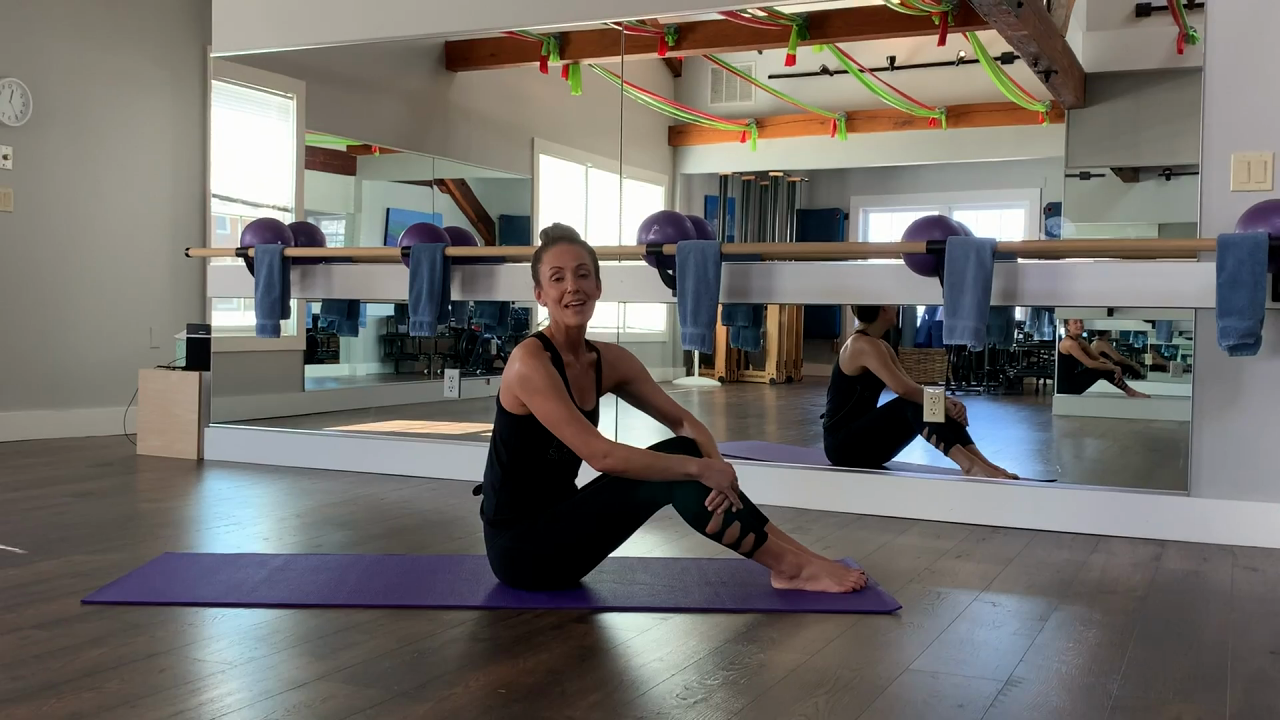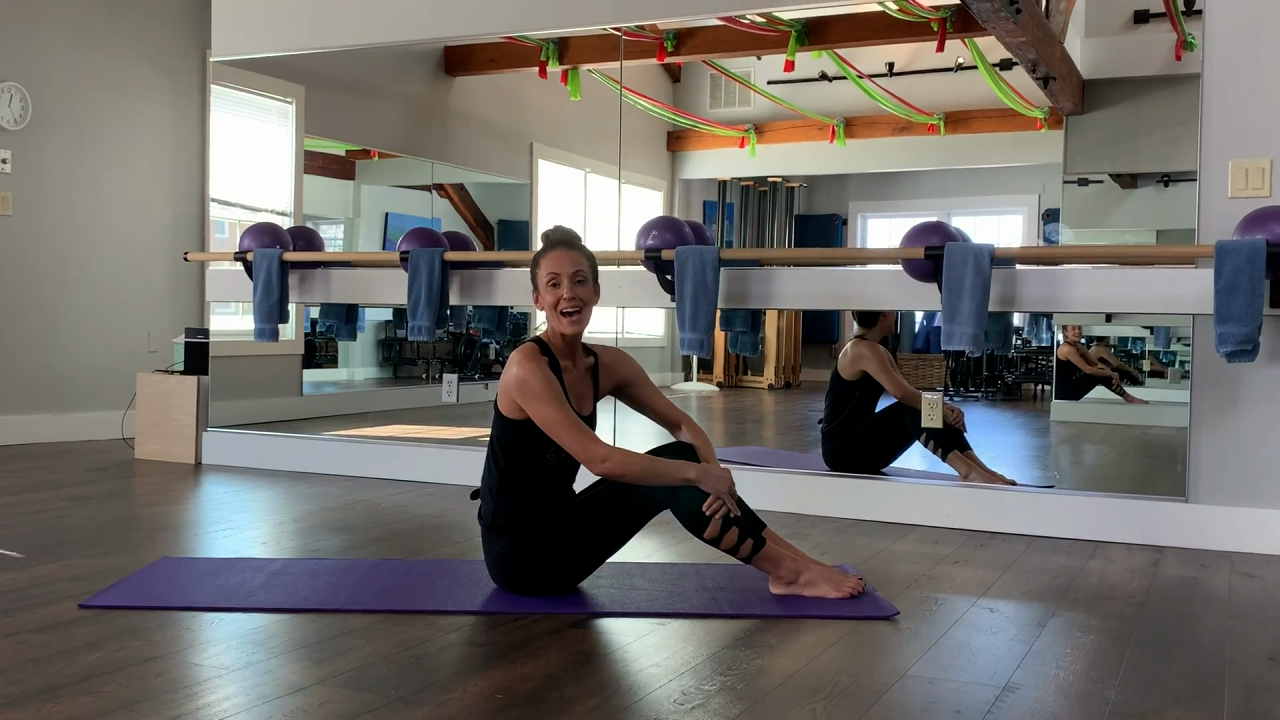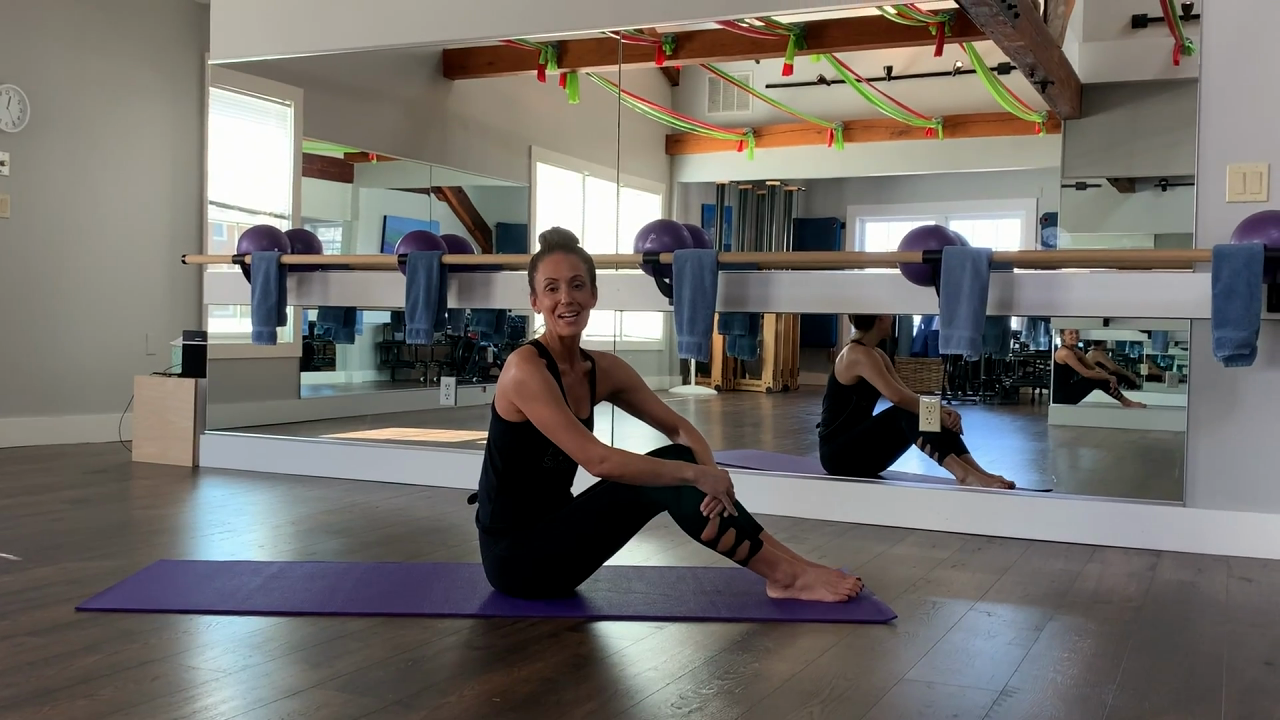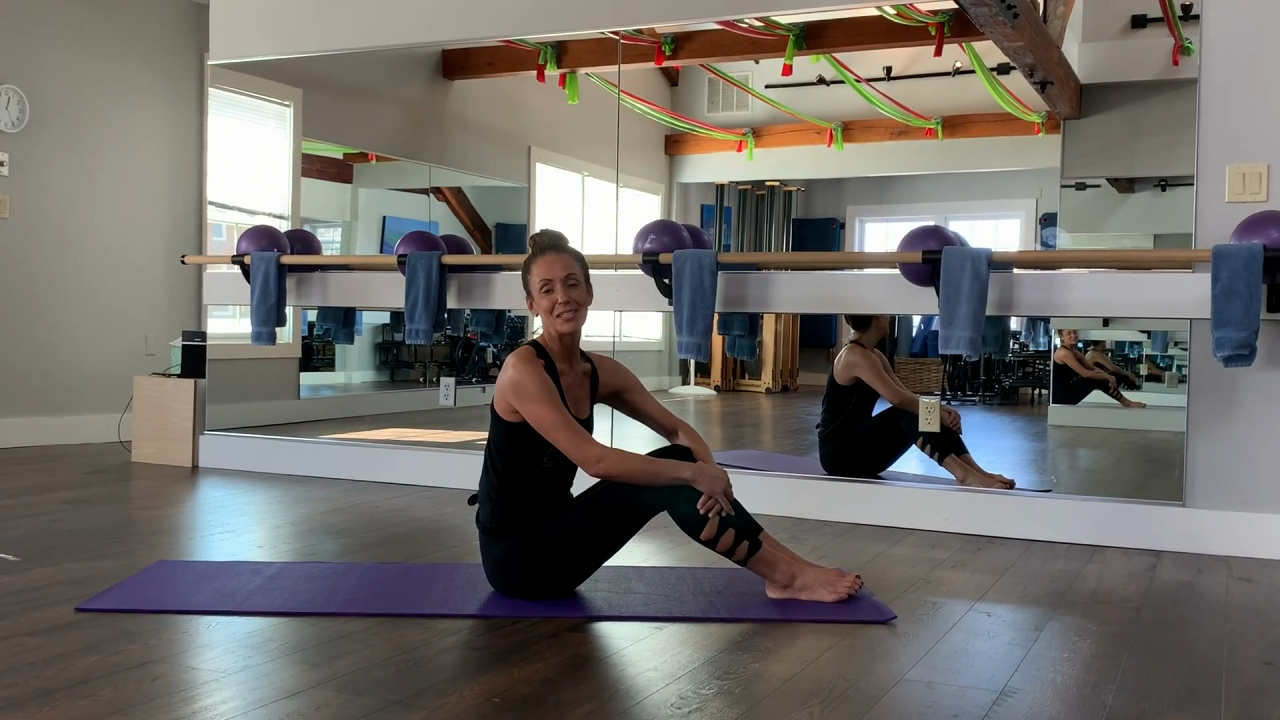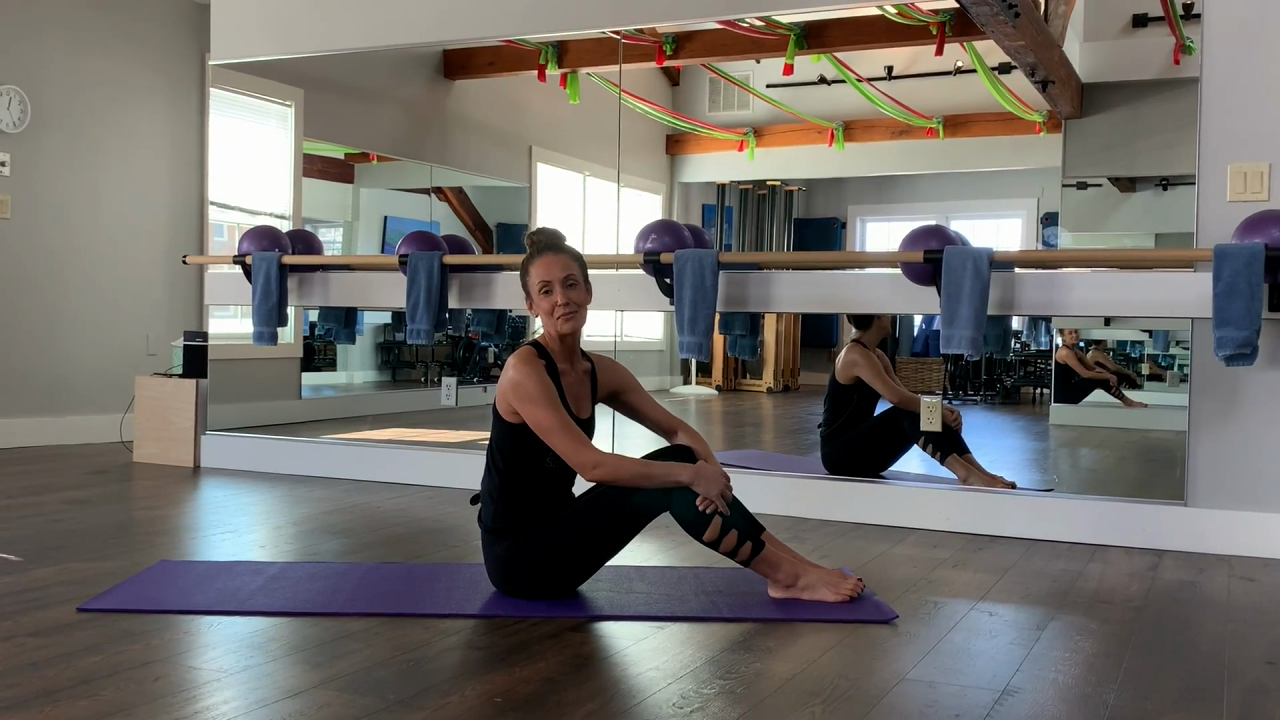
dt=0.3s
person 1, frame 1
left shoulder: (610, 360)
right shoulder: (530, 361)
left elbow: (681, 421)
right elbow: (602, 455)
left wrist: (714, 462)
right wrist: (700, 468)
left hip: (555, 524)
right hip: (521, 546)
left knee: (680, 456)
right knee: (674, 466)
left ankle: (791, 559)
right ankle: (793, 566)
person 1, frame 2
left shoulder: (608, 363)
right shoulder: (527, 366)
left elbow: (681, 424)
right elbow: (599, 460)
left wrist: (712, 471)
right wrist: (697, 474)
left hip: (553, 529)
right hip: (518, 552)
left knee: (677, 461)
right knee: (676, 471)
left ankle: (789, 564)
right ankle: (790, 572)
person 1, frame 3
left shoulder: (603, 369)
right shoulder: (526, 368)
left elbow: (678, 429)
right elbow: (598, 460)
left wrist: (709, 472)
right wrist: (696, 475)
left hip: (551, 532)
right hip: (516, 554)
left knee: (676, 465)
right knee: (668, 479)
left ankle: (787, 568)
right ankle: (787, 575)
person 1, frame 4
left shoulder: (601, 372)
right shoulder: (524, 369)
left elbow: (676, 429)
right elbow: (594, 460)
left wrist: (706, 470)
right wrist: (691, 472)
left hip: (550, 533)
right hip: (516, 555)
left knee: (674, 468)
right knee: (672, 479)
left ankle: (788, 567)
right ankle: (787, 575)
person 1, frame 5
left shoulder: (601, 371)
right shoulder: (525, 370)
left elbow: (675, 431)
right elbow: (591, 464)
left wrist: (709, 466)
right wrist: (689, 474)
left hip: (553, 531)
right hip: (518, 555)
left knee: (678, 466)
right knee: (674, 474)
left ankle: (790, 568)
right ankle: (790, 575)
person 2, frame 1
left shoulder: (880, 346)
right shoulder: (863, 345)
left elbow: (912, 386)
right elbow: (902, 388)
left wrist: (946, 402)
right wrist: (942, 404)
left hip: (866, 440)
right hip: (842, 444)
left knee: (919, 402)
right knee: (913, 405)
left ankle: (984, 464)
right ankle: (970, 465)
person 2, frame 2
left shoulder: (879, 351)
right shoulder: (863, 349)
left elbow: (910, 392)
right elbow: (901, 392)
left wrist: (942, 408)
right wrist: (940, 410)
left hip: (864, 445)
right hip: (840, 449)
left knee: (921, 409)
right knee: (911, 411)
left ankle: (980, 470)
right ankle: (968, 471)
person 2, frame 3
left shoulder: (876, 354)
right shoulder: (858, 354)
left elbow: (908, 394)
right elbow: (898, 397)
left wrist: (940, 410)
left hip: (861, 449)
right hip: (838, 453)
left knee: (916, 411)
right knee: (908, 414)
left ankle: (977, 472)
right ankle: (966, 475)
person 2, frame 4
left shoulder: (875, 356)
right shoulder: (856, 356)
left elbow: (906, 395)
right elbow: (897, 398)
left wrist: (941, 410)
left hip: (861, 450)
right hip: (837, 453)
left knee: (921, 414)
right knee: (907, 414)
left ankle: (977, 473)
right ankle: (965, 475)
person 2, frame 5
left shoulder: (877, 356)
right shoulder: (856, 355)
left elbow: (906, 395)
right elbow: (897, 398)
left wrist: (941, 410)
left hip: (862, 450)
right hip: (839, 452)
left knee: (923, 414)
right knee: (909, 414)
left ankle: (979, 472)
right ankle: (966, 474)
